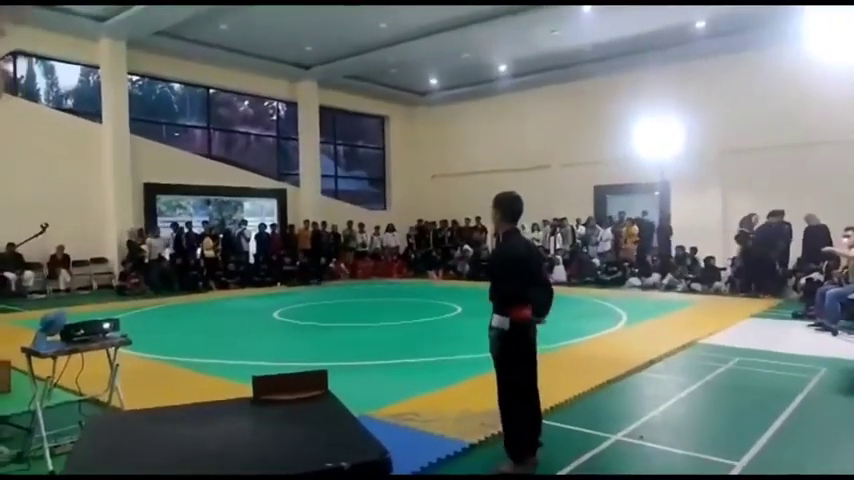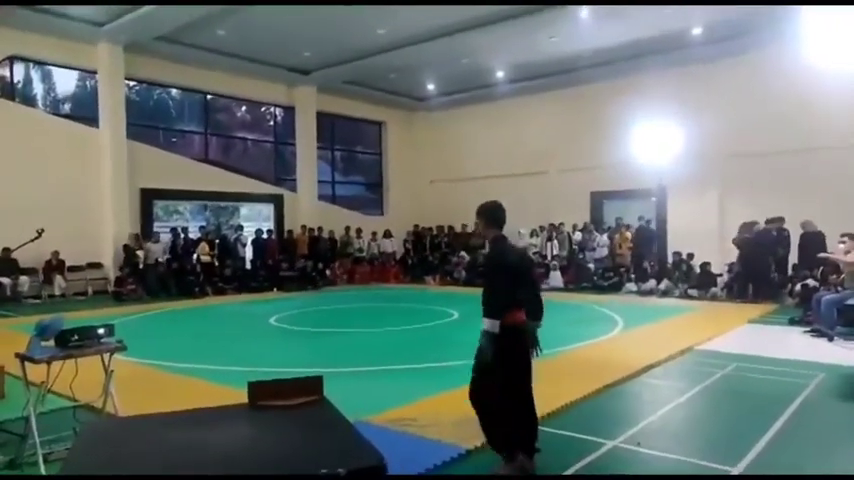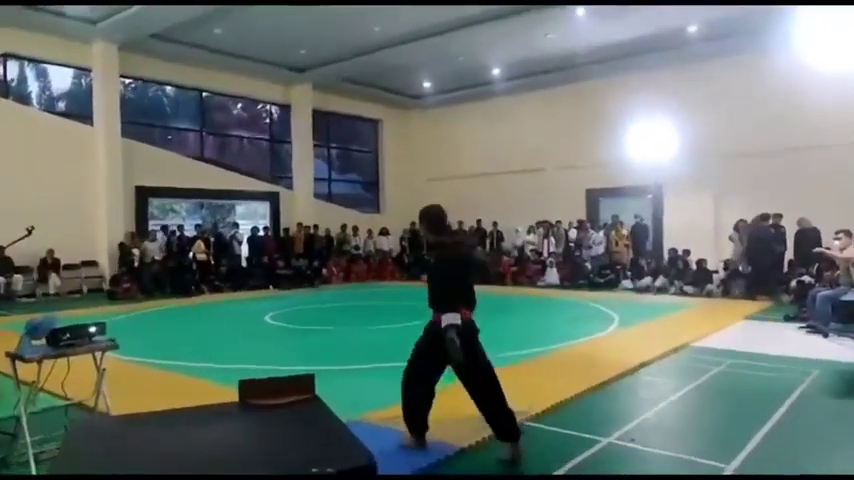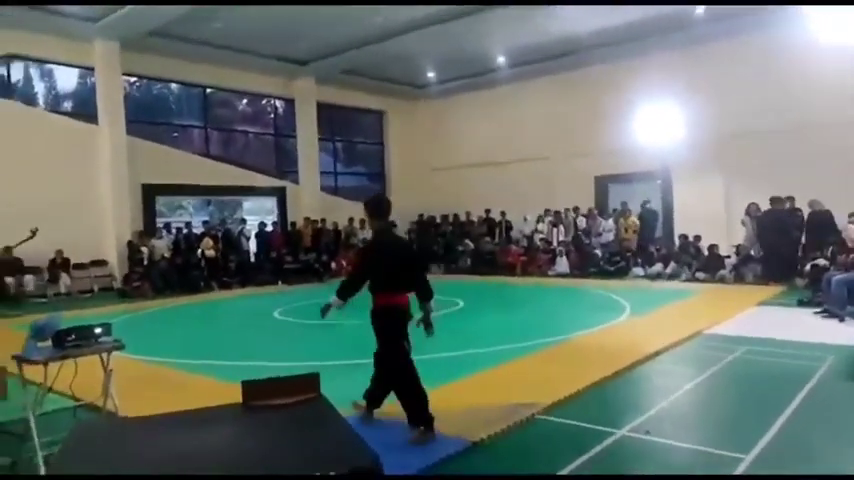
dt=0.5s
person 1, frame 1
left shoulder: (504, 251)
right shoulder: (528, 248)
left elbow: (503, 296)
right elbow: (545, 289)
left wrist: (496, 331)
left hip: (510, 328)
right hip: (526, 325)
left knee: (511, 393)
right knee: (526, 389)
left ankle: (520, 458)
right ankle: (529, 450)
person 1, frame 2
left shoulder: (496, 256)
right shoulder: (518, 254)
left elbow: (494, 300)
right elbow: (533, 293)
left wrist: (487, 336)
right wrist: (533, 327)
left hip: (503, 332)
right hip: (521, 330)
left knee: (483, 393)
right knee: (520, 394)
left ankle: (511, 454)
right ankle: (526, 454)
person 1, frame 3
left shoulder: (442, 256)
right shoulder: (460, 251)
left elbow: (445, 296)
left wrist: (450, 330)
left hip: (446, 327)
right hip: (465, 325)
left knee: (415, 379)
right knee: (483, 382)
left ankle: (418, 435)
right ankle: (511, 440)
person 1, frame 4
left shoulder: (373, 247)
right shoulder: (402, 245)
left elbow: (355, 278)
right elbow: (420, 280)
left wrist: (333, 303)
right wrist: (426, 312)
left hip: (385, 310)
right hip: (402, 308)
left knee: (400, 366)
right knee: (386, 359)
left ankle: (424, 424)
right ankle: (370, 405)
